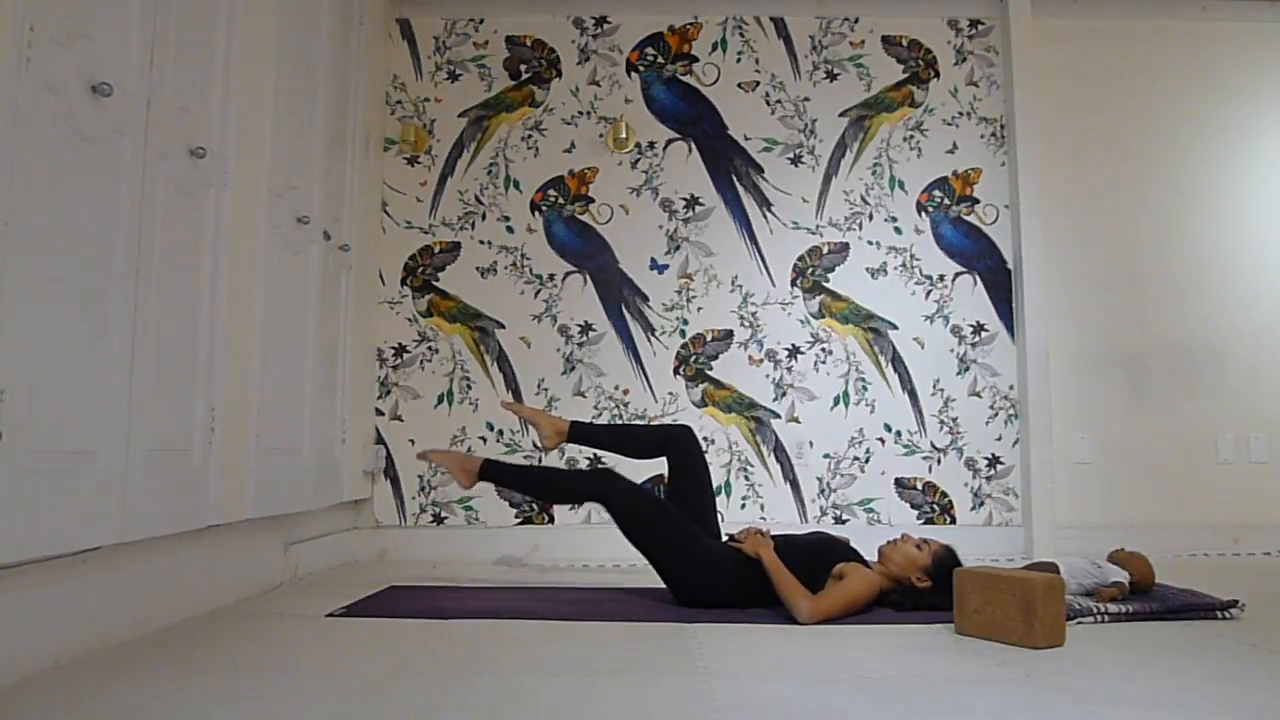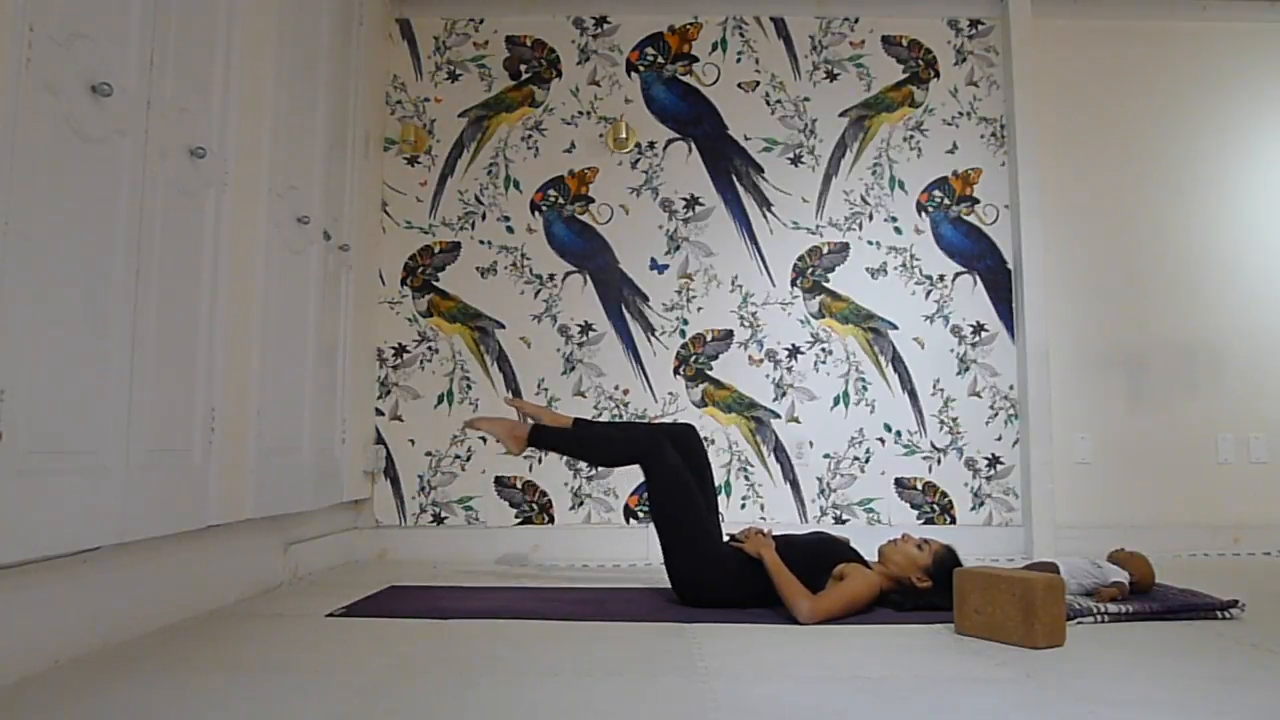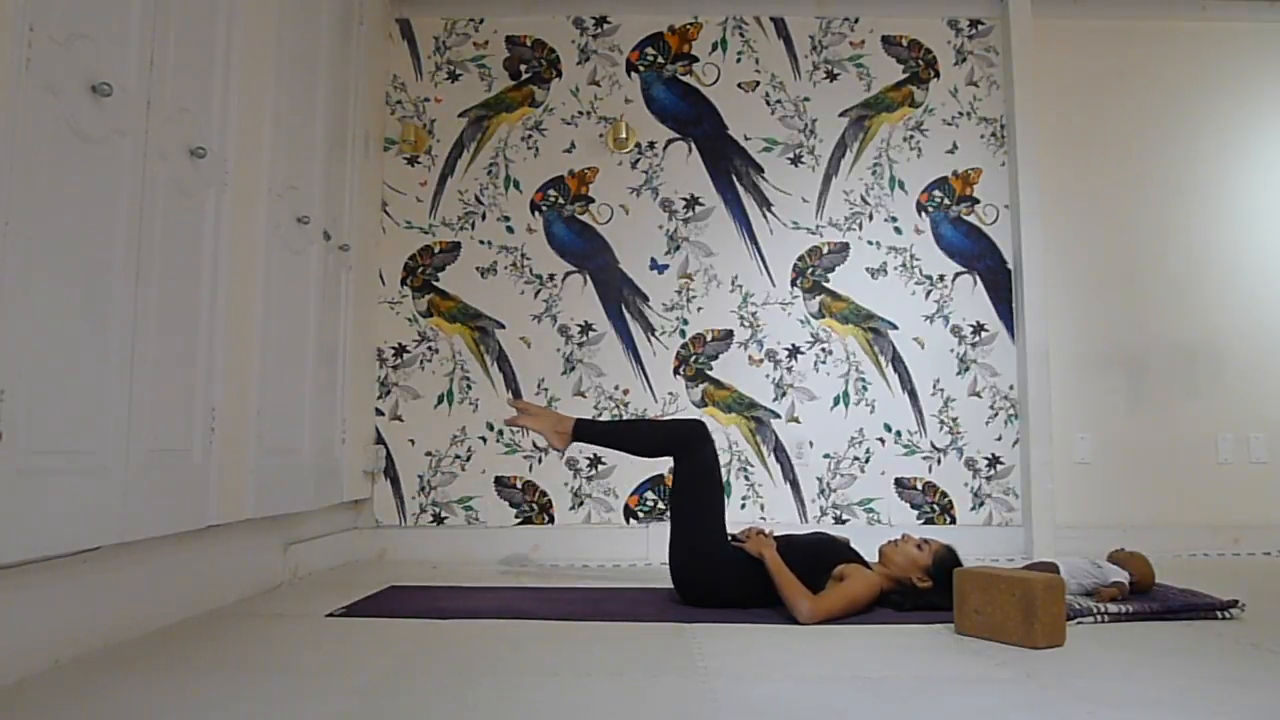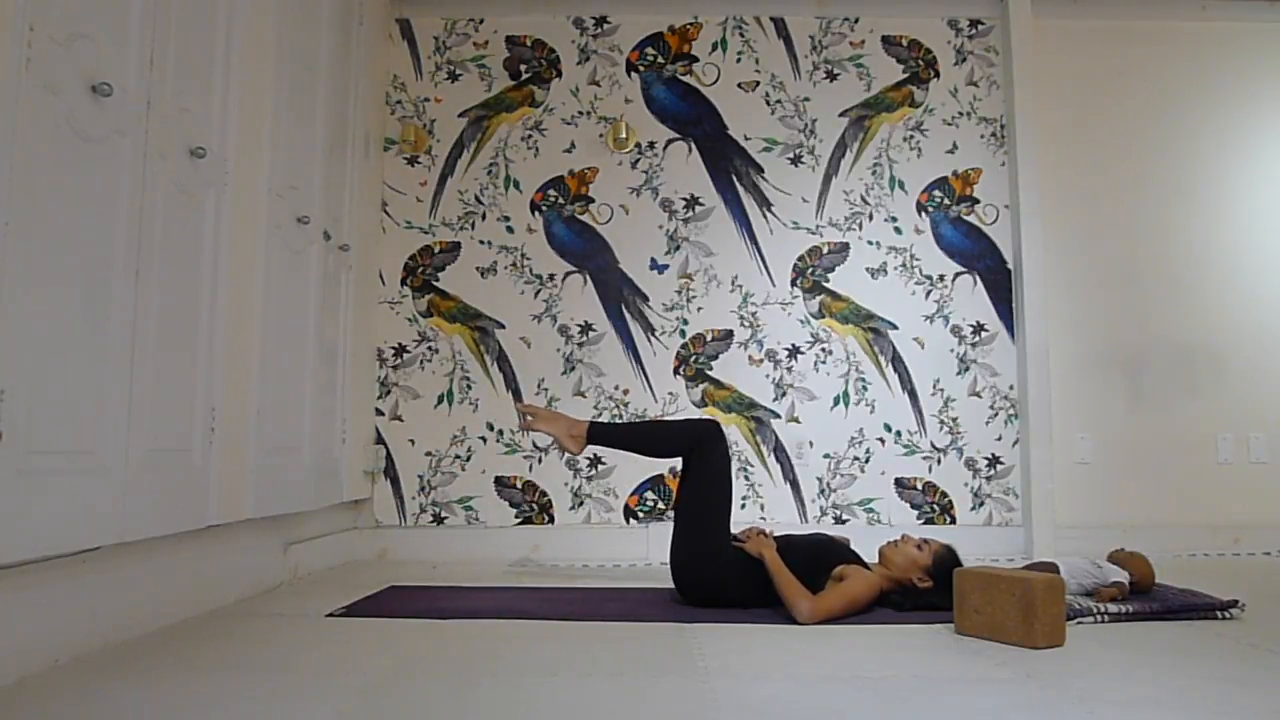
dt=0.4s
person 1, frame 1
left shoulder: (866, 586)
right shoulder: (856, 566)
left elbow: (806, 608)
left wrist: (764, 552)
right wrist: (761, 539)
left hip: (711, 577)
right hip: (716, 558)
left knee: (605, 483)
right knee: (679, 438)
left ankle: (482, 470)
right ankle: (565, 431)
person 1, frame 2
left shoulder: (866, 586)
right shoulder: (859, 567)
left elbow: (807, 609)
left wrist: (766, 552)
right wrist: (762, 540)
left hip: (711, 576)
right hip: (720, 560)
left knee: (651, 447)
right knee: (682, 436)
left ankle: (530, 436)
right ankle: (566, 427)
person 1, frame 3
left shoulder: (866, 586)
right shoulder: (857, 568)
left elbow: (808, 609)
left wrist: (767, 553)
right wrist: (762, 540)
left hip: (710, 576)
right hip: (720, 564)
left knee: (694, 435)
right knee: (691, 440)
left ankle: (571, 429)
right ankle: (572, 428)
person 1, frame 4
left shoulder: (866, 586)
right shoulder: (860, 570)
left elbow: (807, 610)
left wrist: (767, 552)
right wrist: (763, 540)
left hip: (711, 574)
right hip: (716, 567)
left knee: (708, 434)
right knee: (702, 441)
left ankle: (584, 432)
right ankle: (585, 433)
